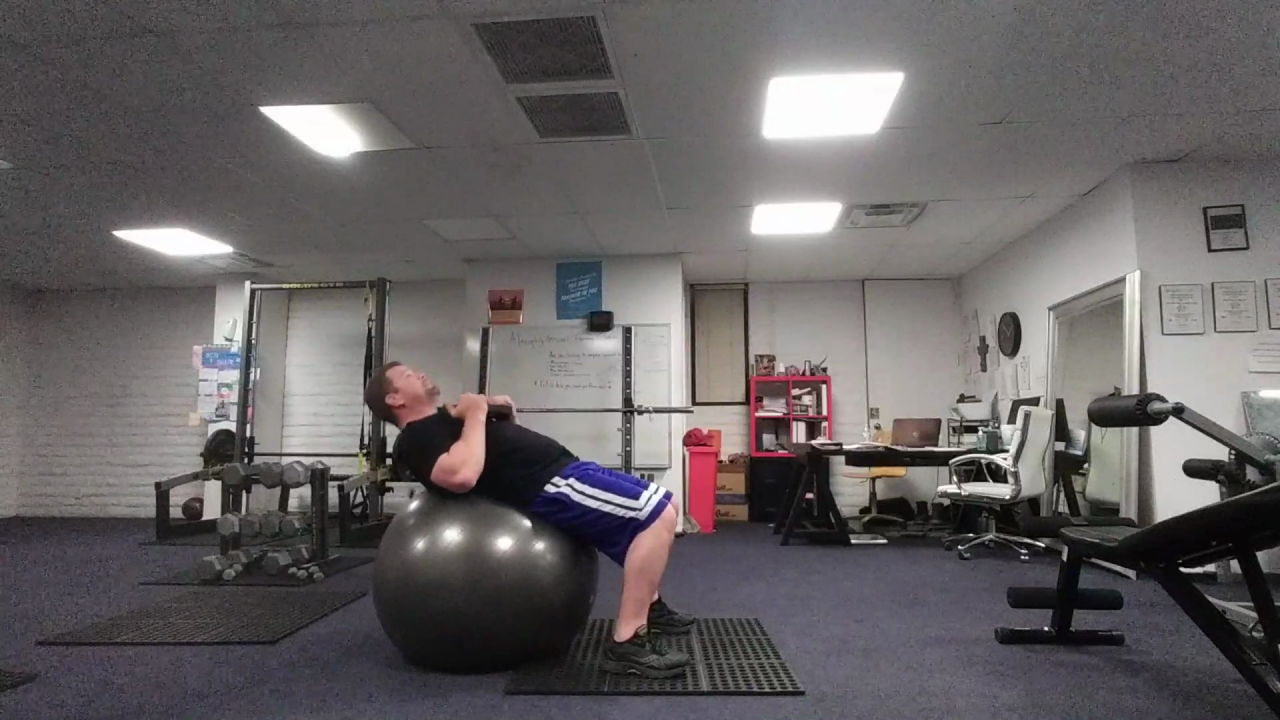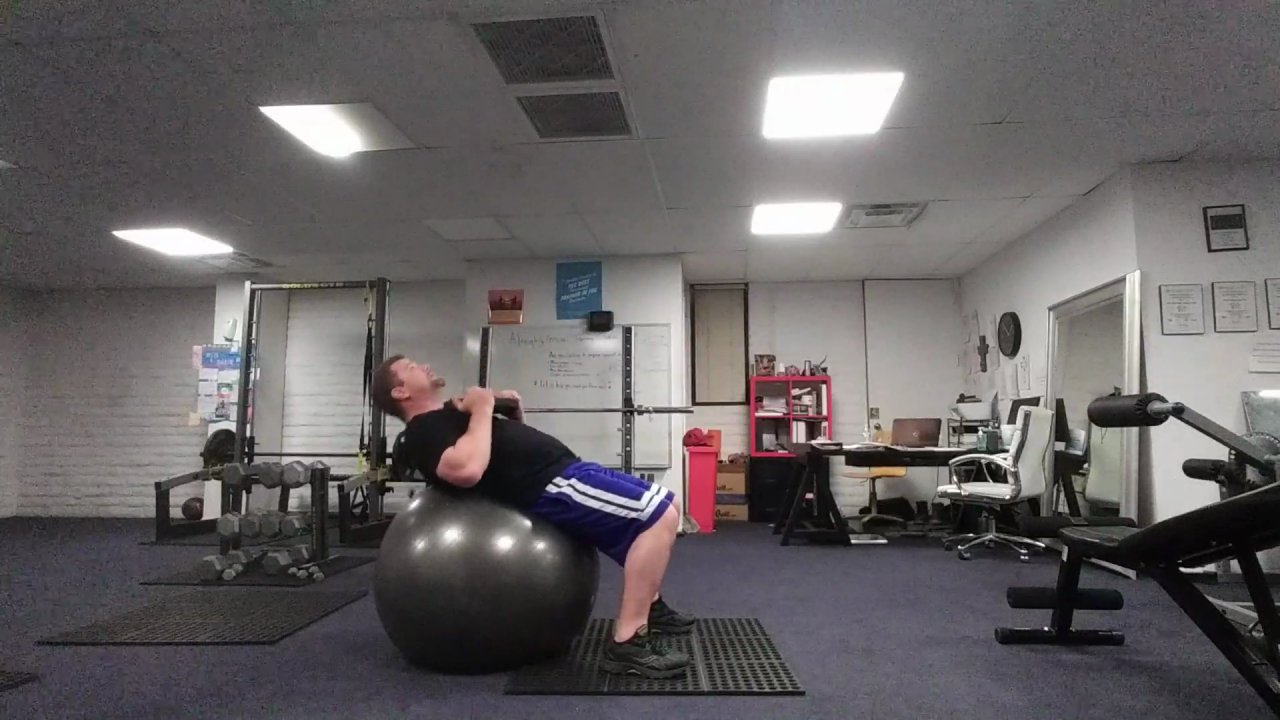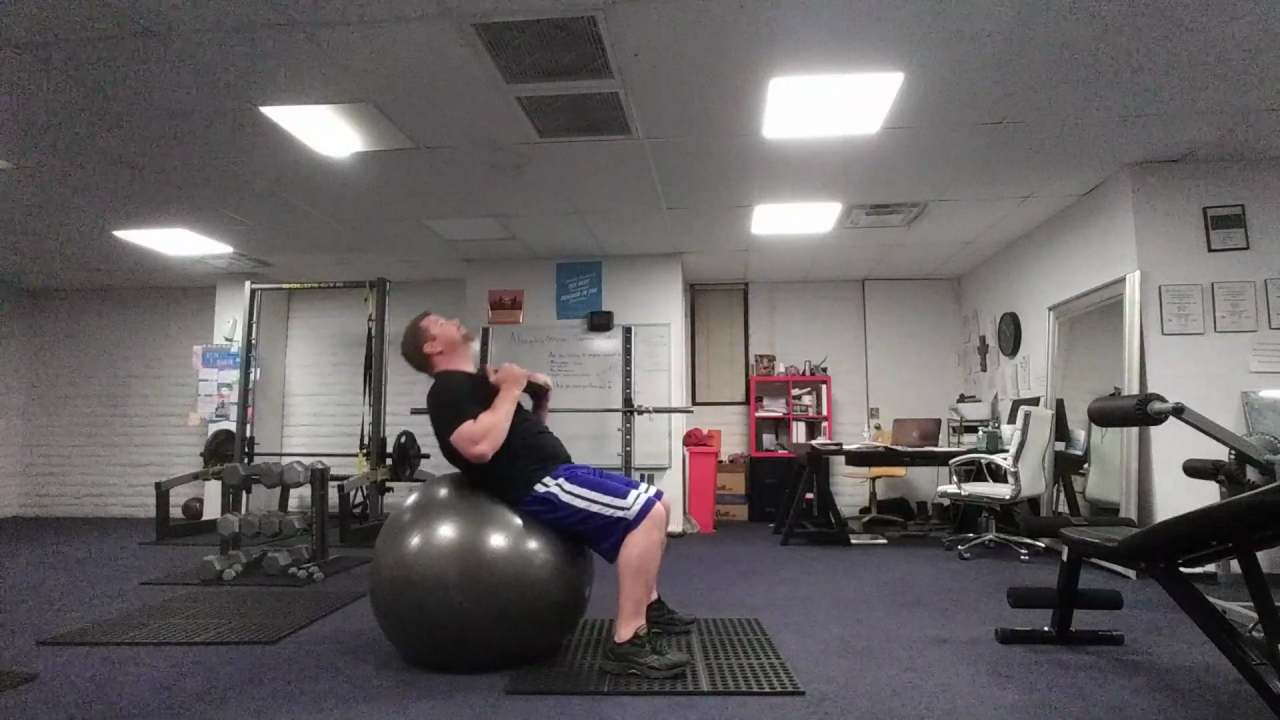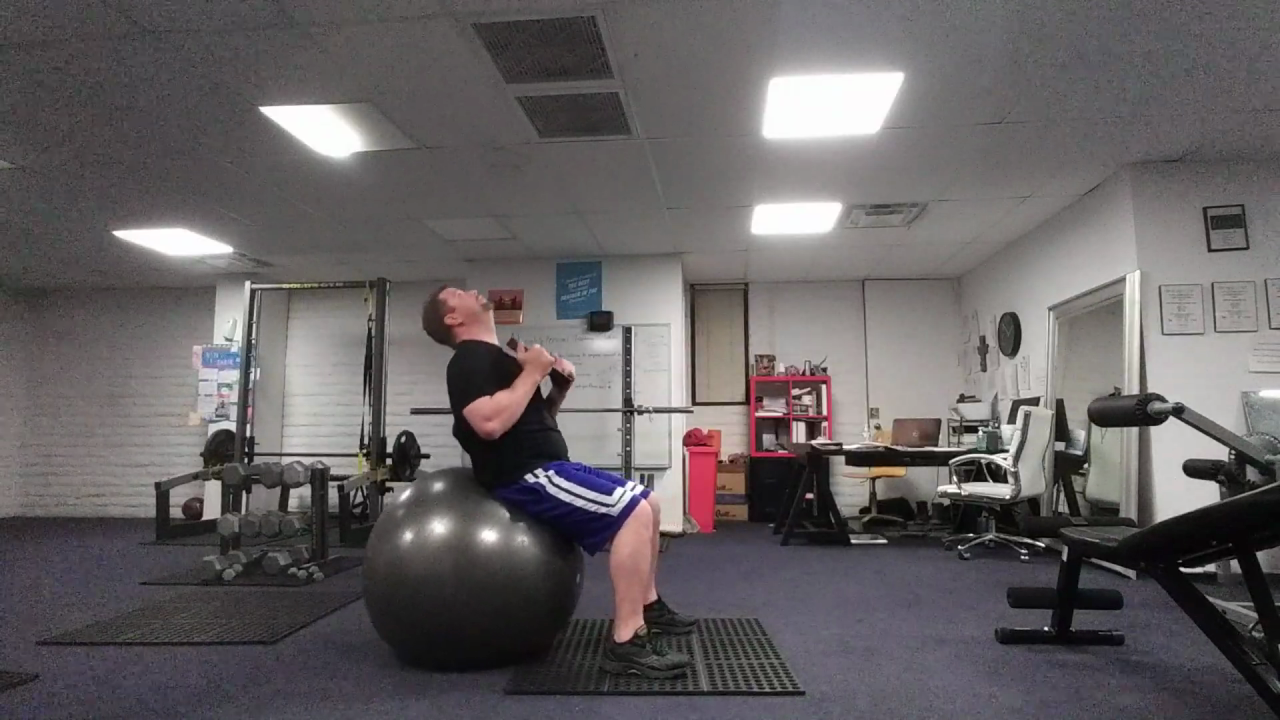
dt=0.4s
person 1, frame 1
left shoulder: (439, 424)
right shoulder: (417, 438)
right elbow: (463, 475)
left wrist: (506, 416)
right wrist: (475, 414)
left hip: (559, 471)
right hip: (548, 484)
left knee: (656, 509)
right knee: (659, 515)
left ankle: (649, 608)
right ankle: (627, 644)
person 1, frame 2
left shoulder: (445, 418)
right shoulder: (422, 433)
right elbow: (469, 469)
left wrist: (515, 414)
right wrist: (482, 408)
left hip: (562, 472)
right hip: (552, 485)
left knee: (656, 510)
right knee: (661, 514)
left ankle: (649, 607)
right ankle: (628, 644)
person 1, frame 3
left shoulder: (470, 384)
right shoulder: (449, 390)
right elbow: (480, 446)
left wrist: (540, 399)
right wrist: (510, 389)
left hip: (554, 474)
right hip: (540, 486)
left knee: (650, 508)
right knee: (650, 513)
left ankle: (649, 606)
right ankle: (627, 644)
person 1, frame 4
left shoulder: (493, 357)
right shoulder: (472, 359)
right elbow: (490, 423)
left wrist: (560, 386)
right wrist: (533, 372)
left hip: (546, 468)
right hip: (527, 478)
left knee: (647, 505)
right knee: (635, 513)
left ankle: (649, 606)
right ankle: (628, 644)
